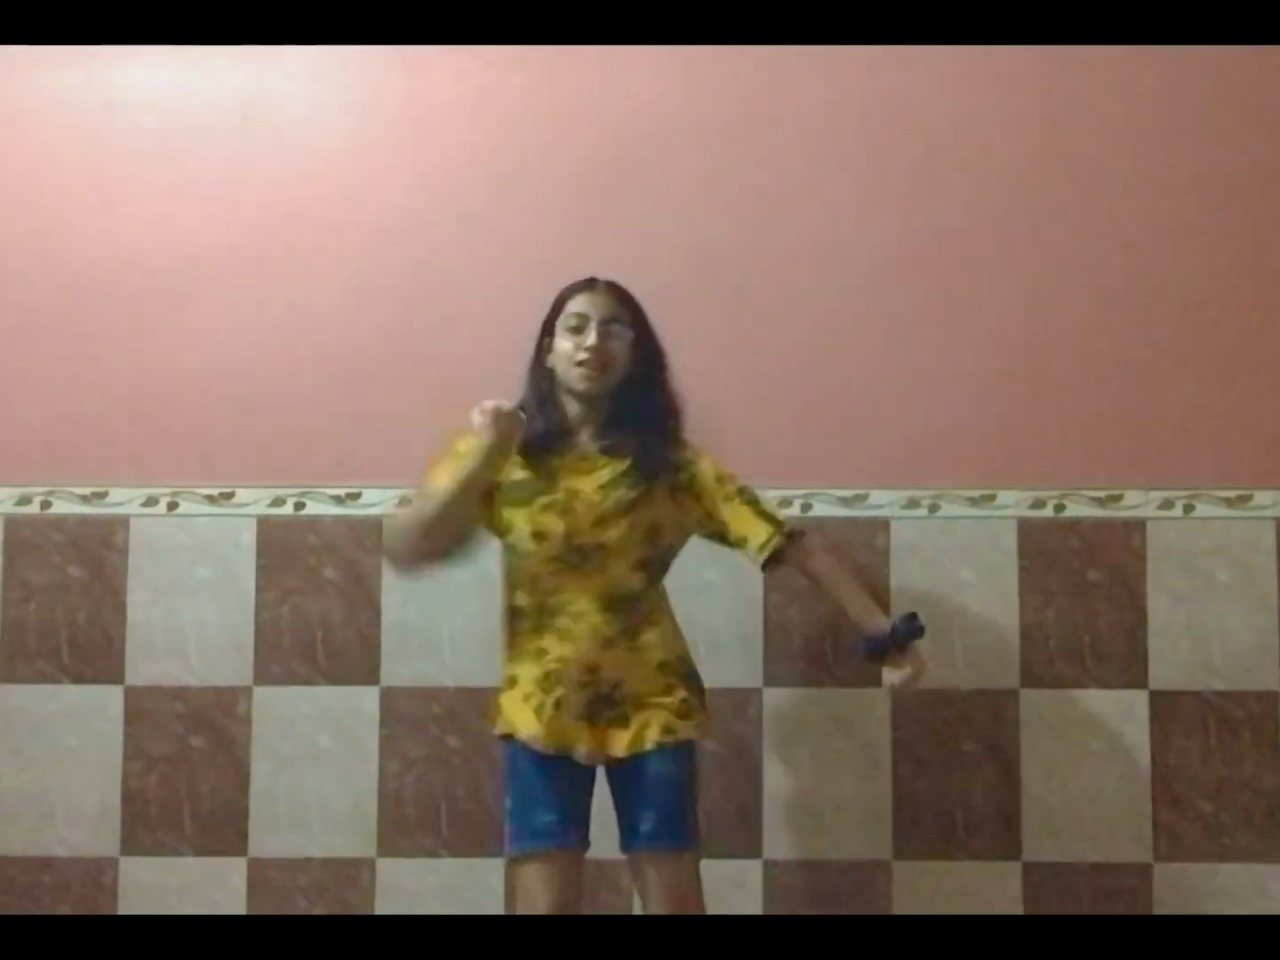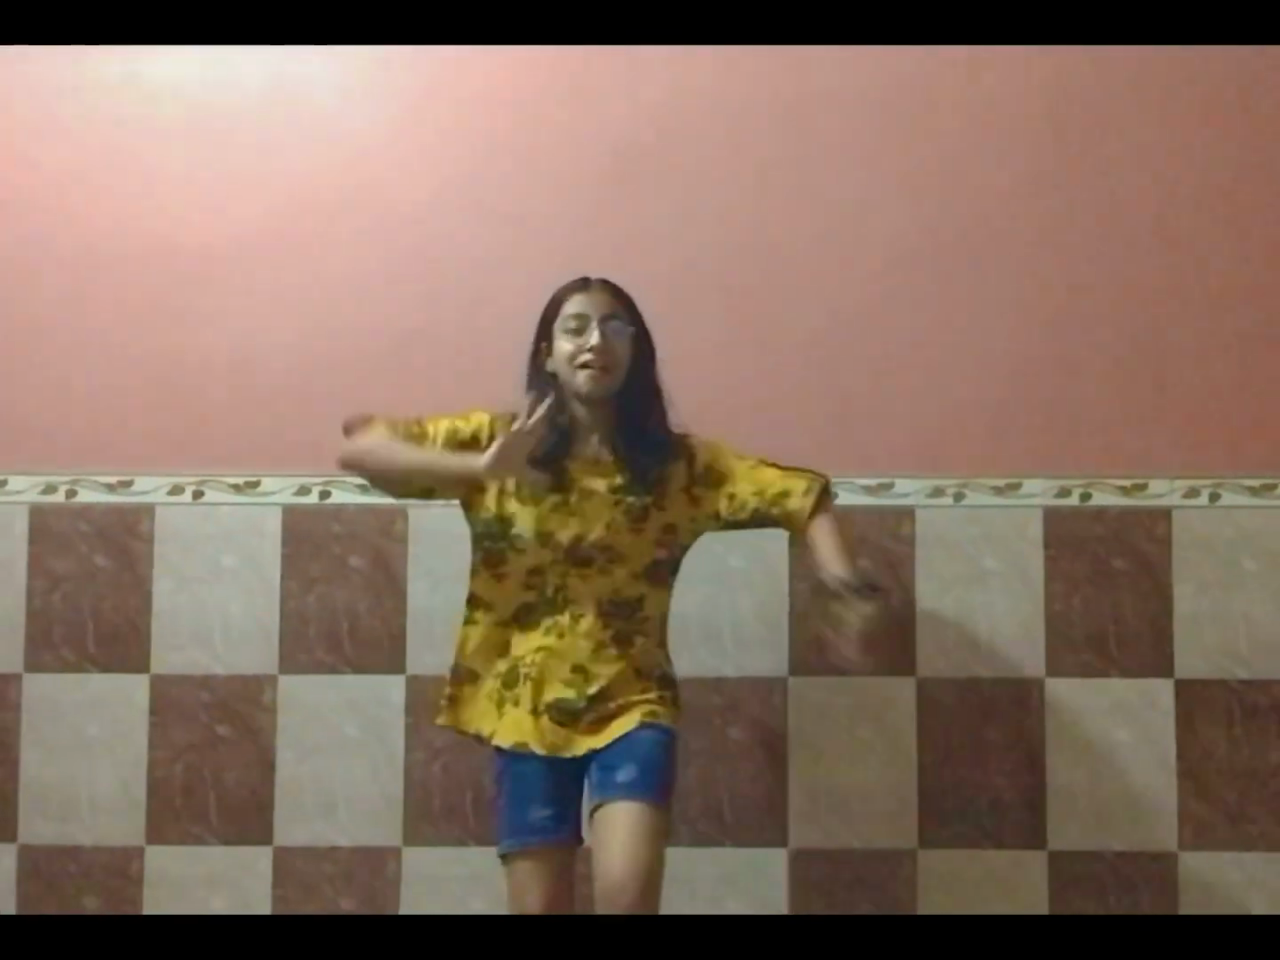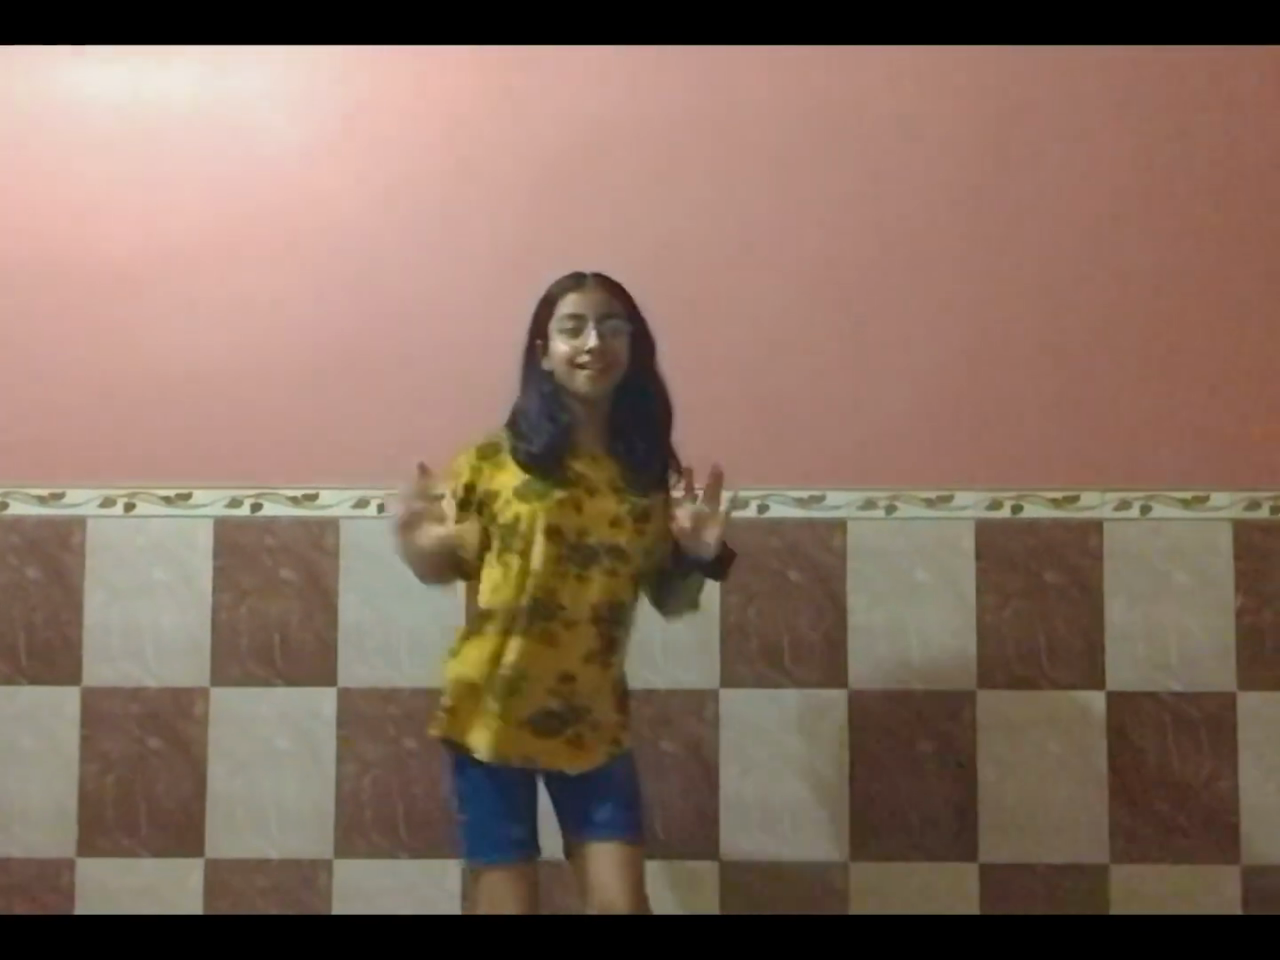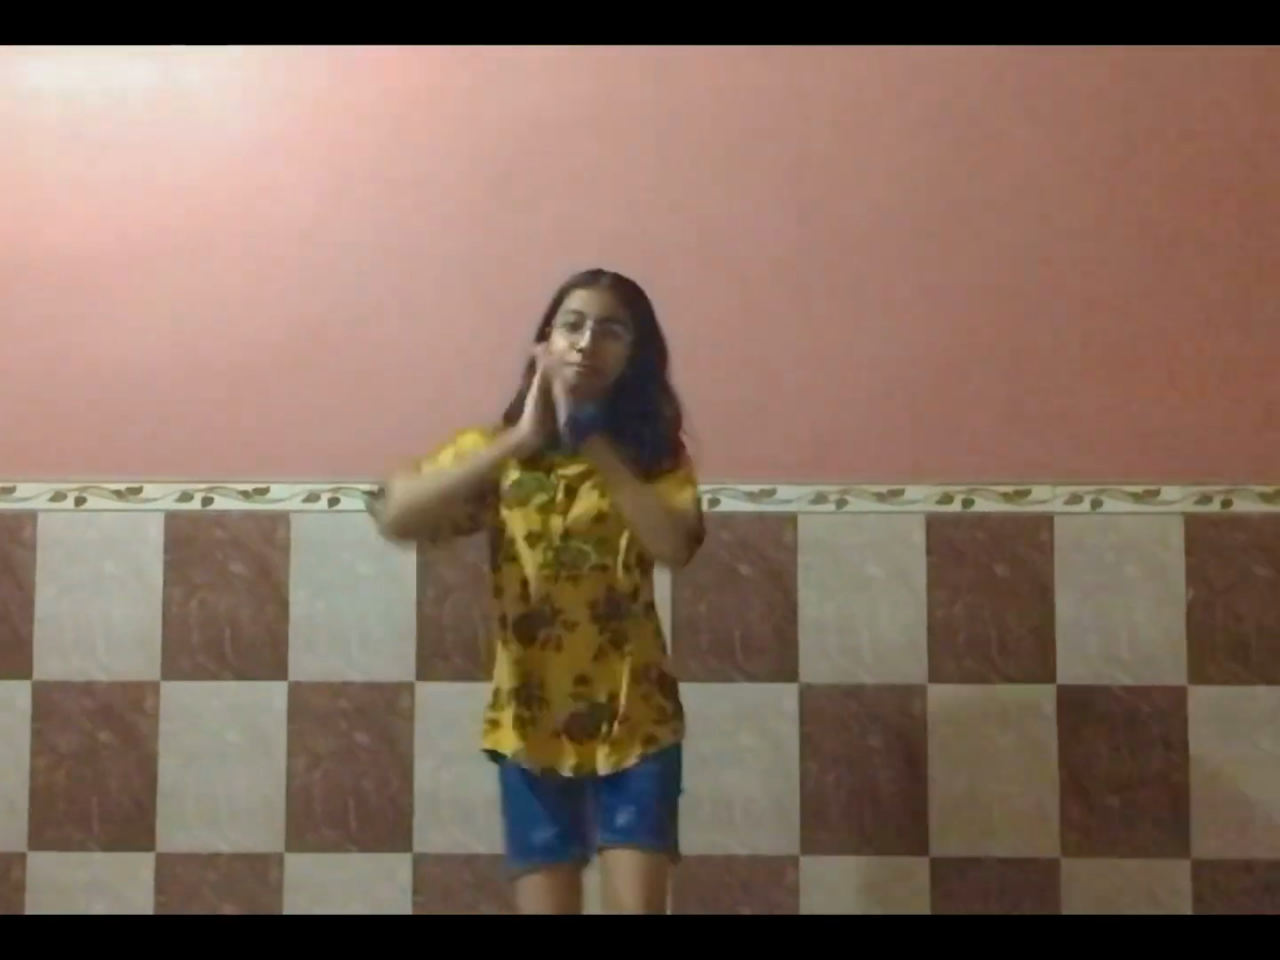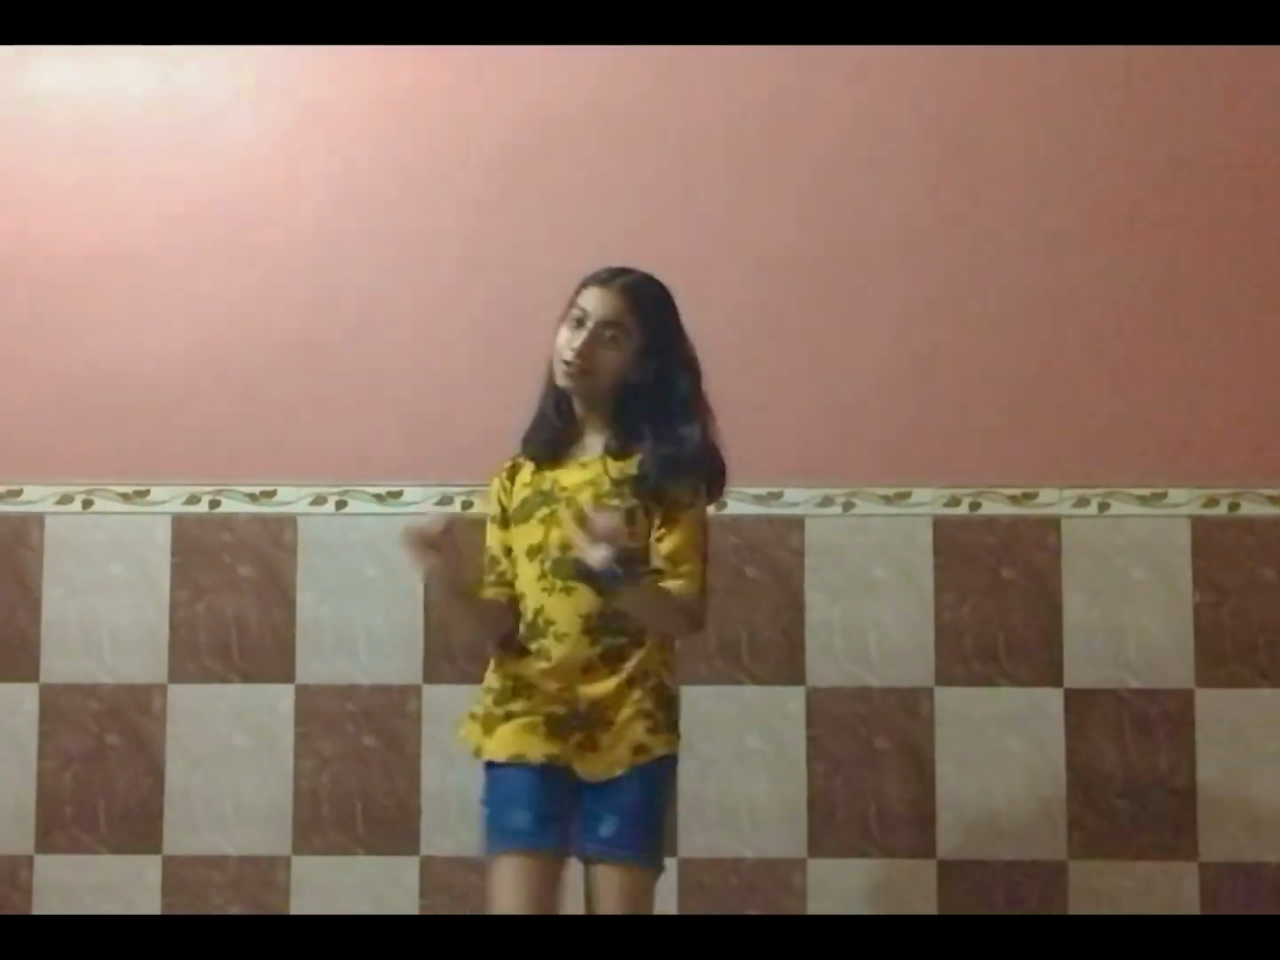
dt=0.4s
person 1, frame 1
left shoulder: (671, 464)
right shoulder: (500, 454)
left elbow: (788, 541)
right elbow: (406, 548)
left wrist: (883, 635)
right wrist: (478, 464)
left hip: (652, 709)
right hip: (543, 710)
left knee: (673, 910)
right knee: (542, 910)
person 1, frame 2
left shoulder: (677, 463)
right shoulder: (502, 443)
left elbow: (807, 497)
right elbow: (356, 445)
left wrist: (845, 583)
right wrist: (477, 470)
left hip: (634, 704)
right hip: (529, 707)
left knee: (625, 891)
right knee: (539, 910)
person 1, frame 3
left shoulder: (650, 474)
right shoulder: (495, 462)
left elbow: (673, 599)
right elbow: (443, 564)
left wrist: (705, 554)
right wrist: (417, 544)
left hip: (594, 720)
right hip: (493, 713)
left knee: (622, 912)
right knee: (509, 913)
person 1, frame 4
left shoulder: (653, 454)
right shoulder: (502, 461)
left elbow: (675, 545)
right elbow: (396, 515)
left wrist: (594, 431)
right wrist: (518, 438)
left hip: (636, 716)
right hip: (536, 720)
left knee: (635, 916)
right knee: (544, 916)
person 1, frame 5
left shoulder: (669, 470)
right shoulder: (522, 475)
left elbow: (679, 619)
right elbow: (497, 621)
left wrist: (615, 571)
right wrist: (447, 578)
left hip: (629, 724)
right hip: (526, 722)
left knee: (622, 915)
right knee: (519, 915)
